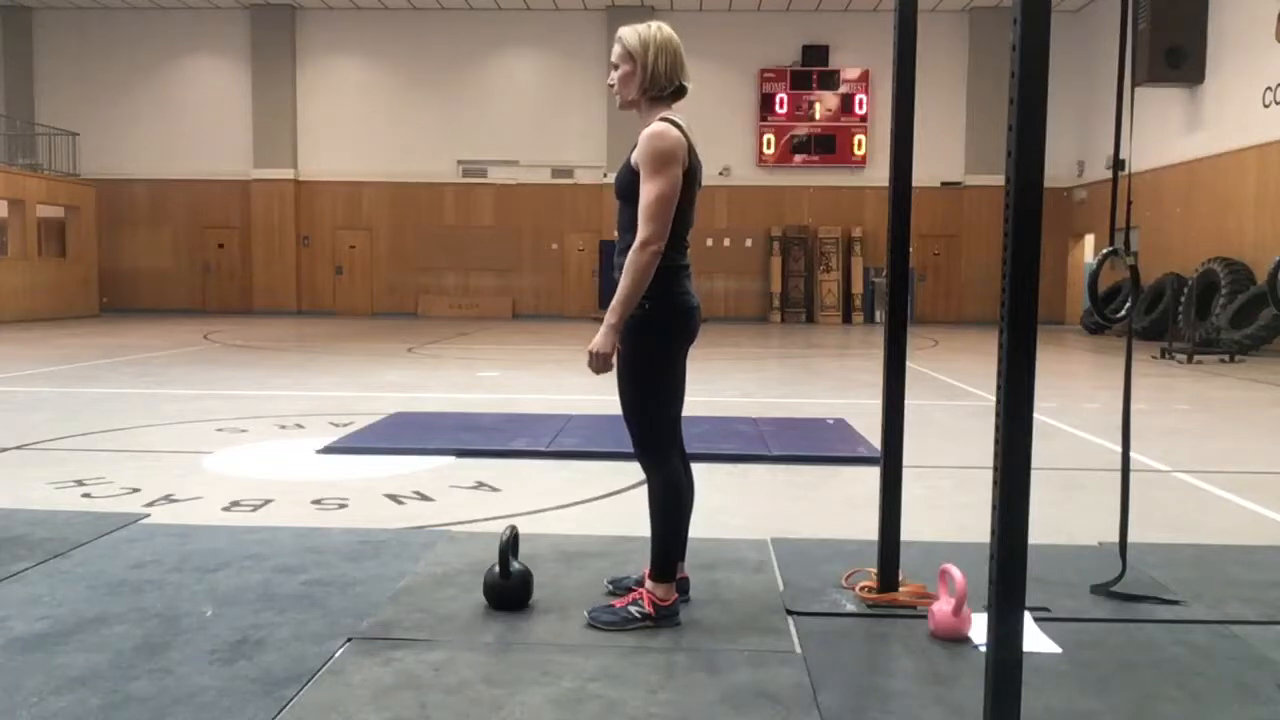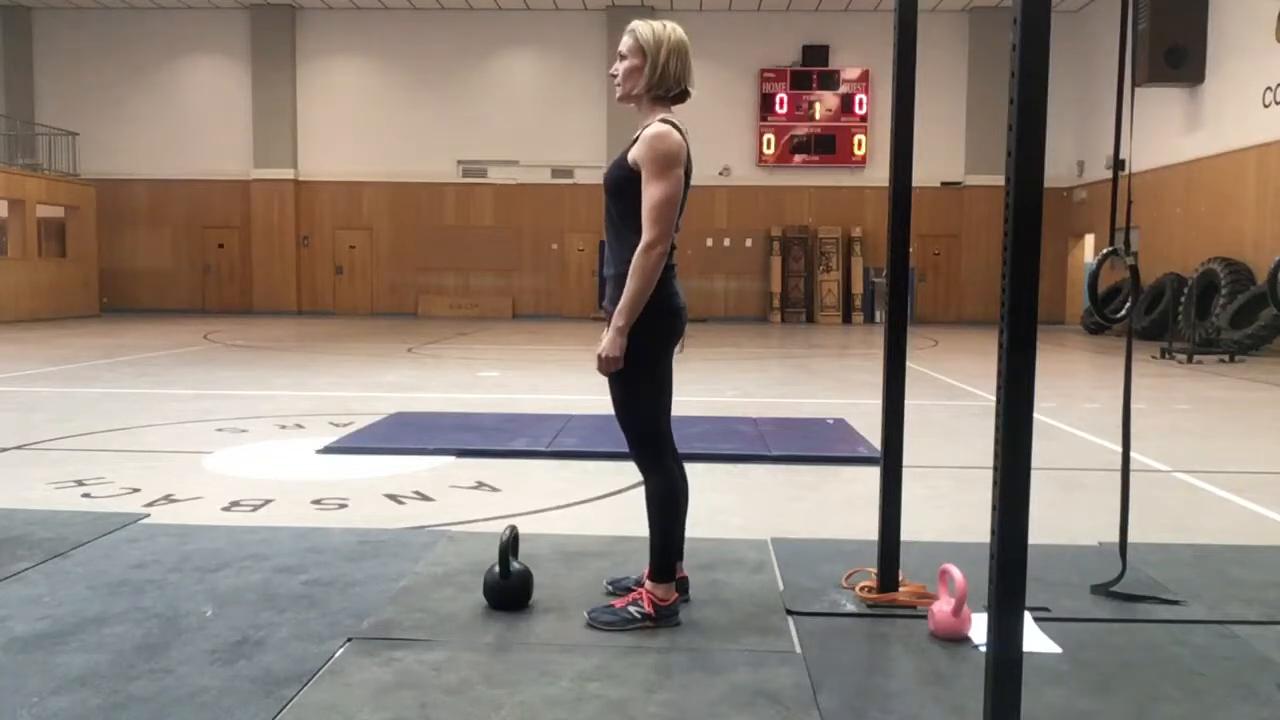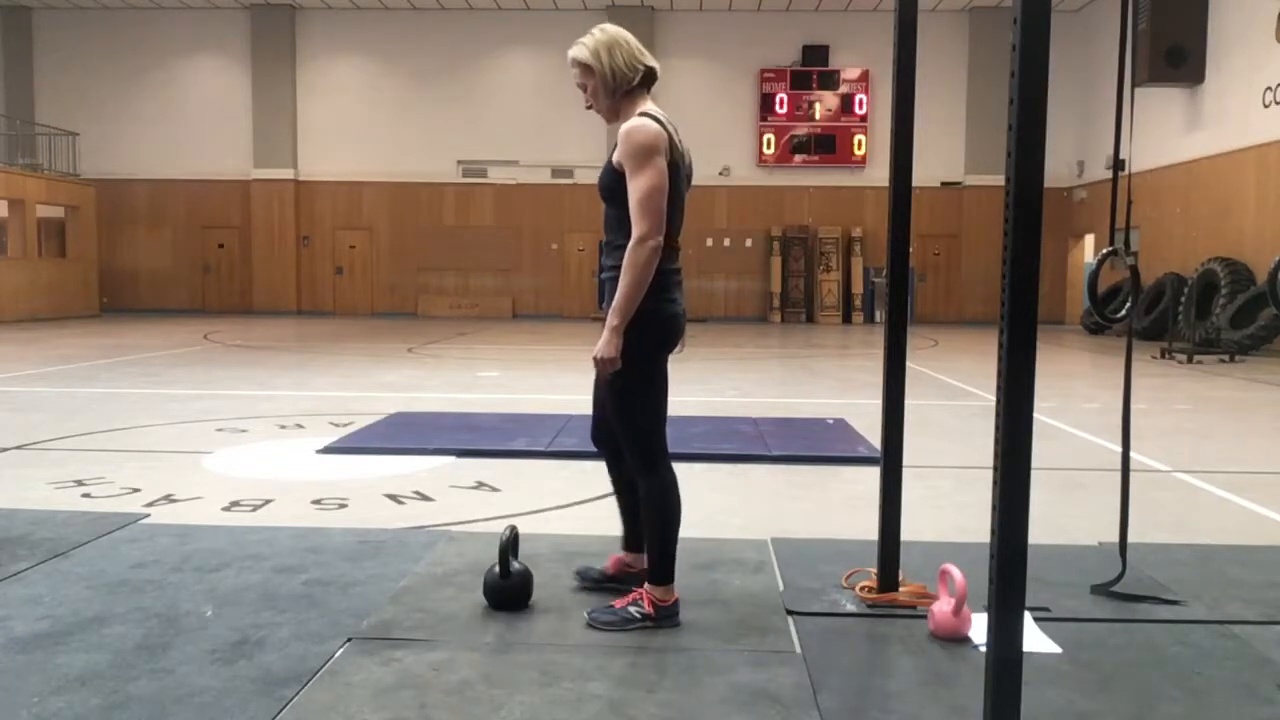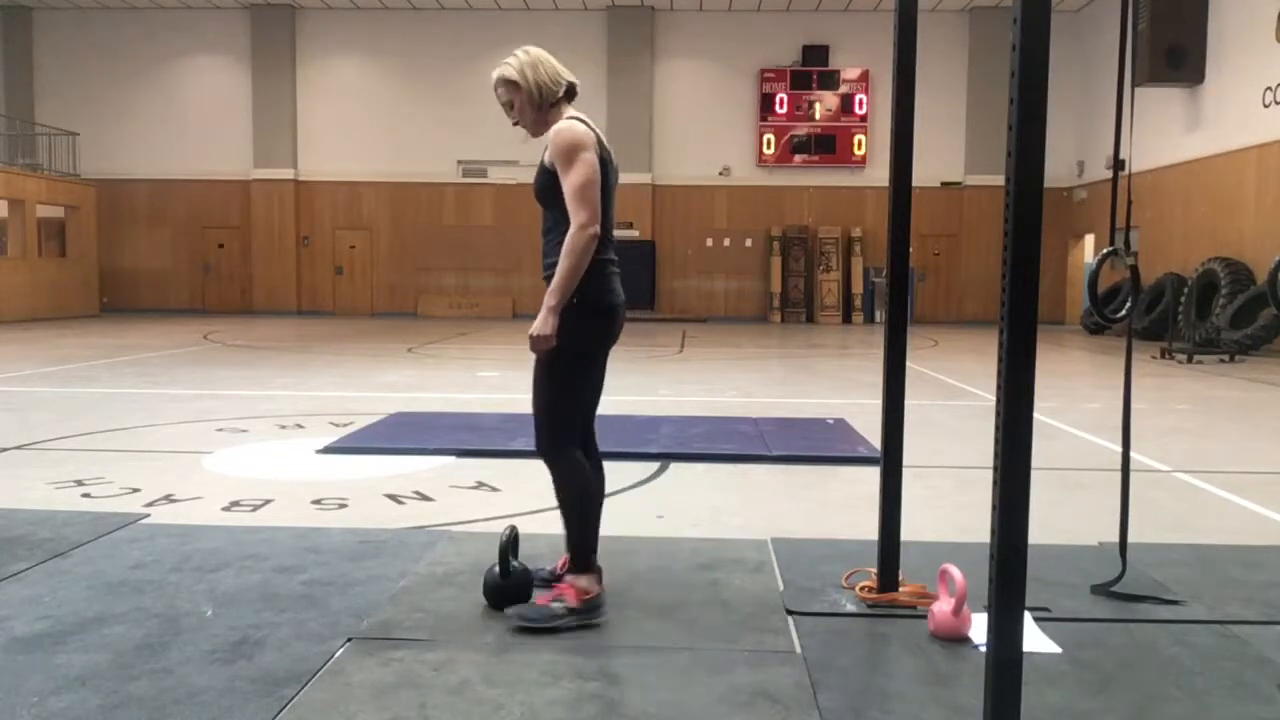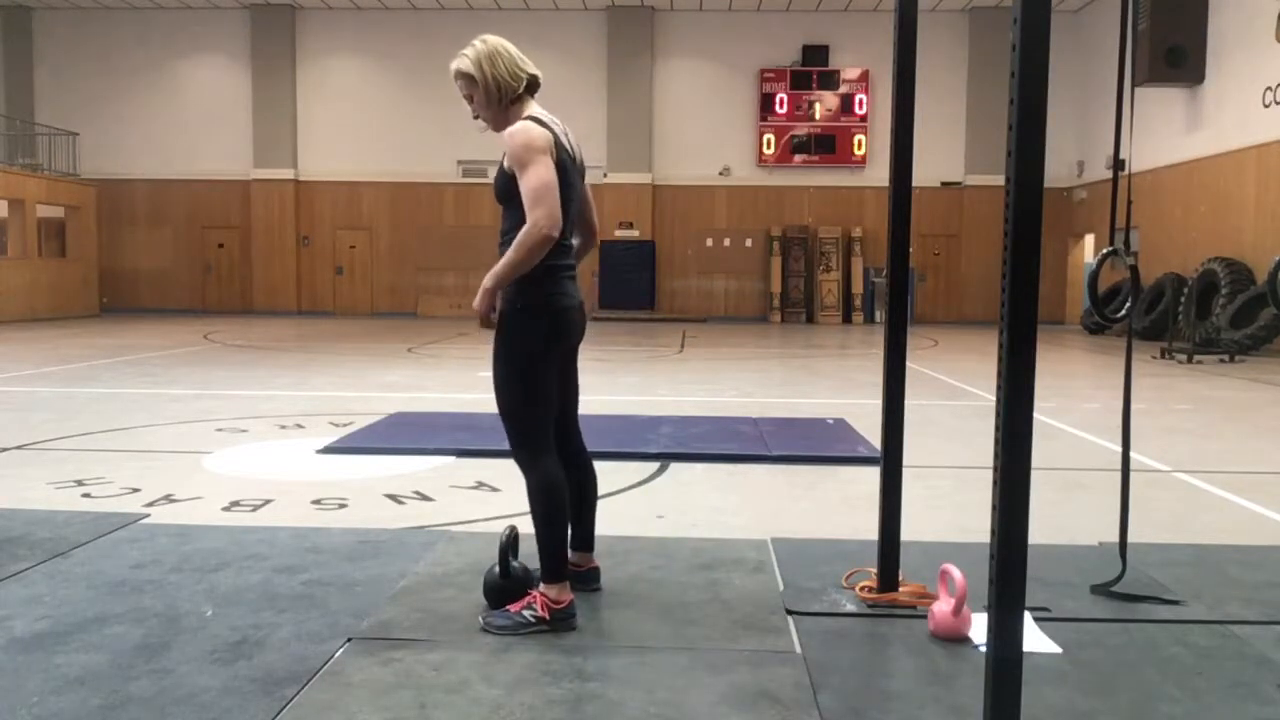
dt=1s
person 1, frame 1
left shoulder: (659, 135)
right shoulder: (667, 134)
left elbow: (649, 243)
left wrist: (611, 326)
left hip: (655, 313)
right hip: (666, 308)
left knee: (657, 452)
right knee: (665, 449)
left ankle: (661, 594)
right ankle: (670, 572)
person 1, frame 2
left shoulder: (660, 136)
right shoulder: (654, 134)
left elbow: (654, 243)
left wrist: (618, 327)
left hip: (644, 314)
right hip: (646, 310)
left knee: (652, 452)
right knee: (657, 449)
left ankle: (660, 596)
right ankle: (667, 572)
person 1, frame 3
left shoulder: (638, 130)
right shoulder: (654, 129)
left elbow: (646, 240)
left wrist: (613, 328)
left hip: (643, 313)
right hip: (647, 309)
left knee: (644, 451)
right knee: (609, 437)
left ankle: (658, 595)
right ankle: (634, 559)
person 1, frame 4
left shoulder: (568, 133)
right shoulder: (578, 136)
left elbow: (585, 228)
left wrist: (550, 310)
left hip: (582, 305)
right hip: (594, 302)
left knee: (558, 442)
right knee: (576, 438)
left ankle: (581, 586)
right ankle: (583, 558)
person 1, frame 5
left shoulder: (524, 134)
right shoulder: (555, 133)
left elbow: (543, 226)
right elbow: (588, 230)
left wrist: (492, 284)
left hip: (532, 310)
right hip: (562, 303)
left knee: (533, 450)
right knee: (564, 440)
left ankle: (554, 596)
right ankle: (581, 560)
